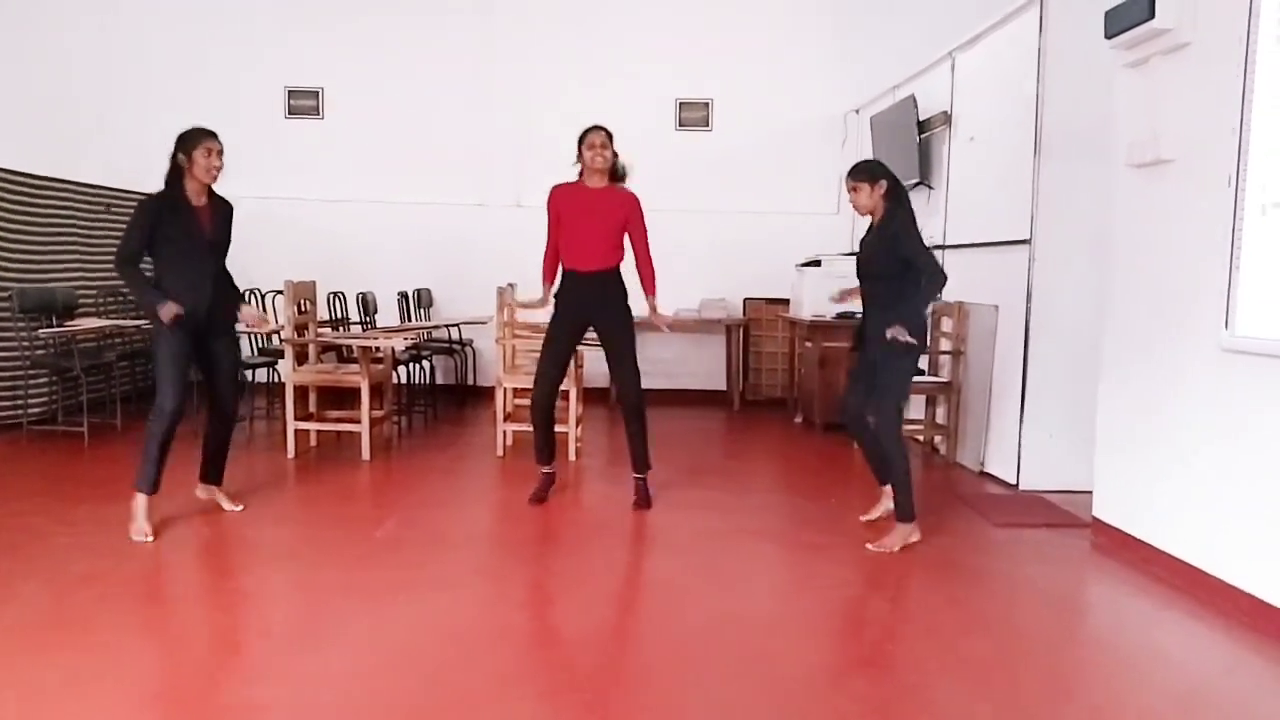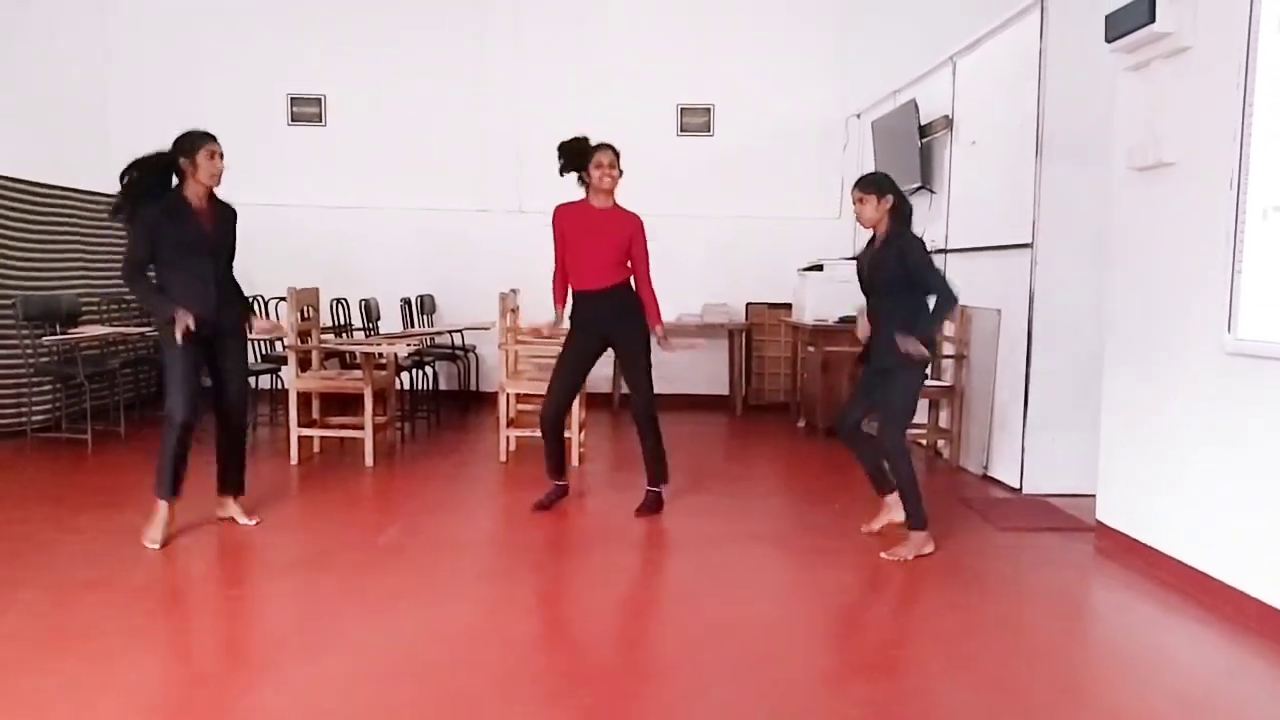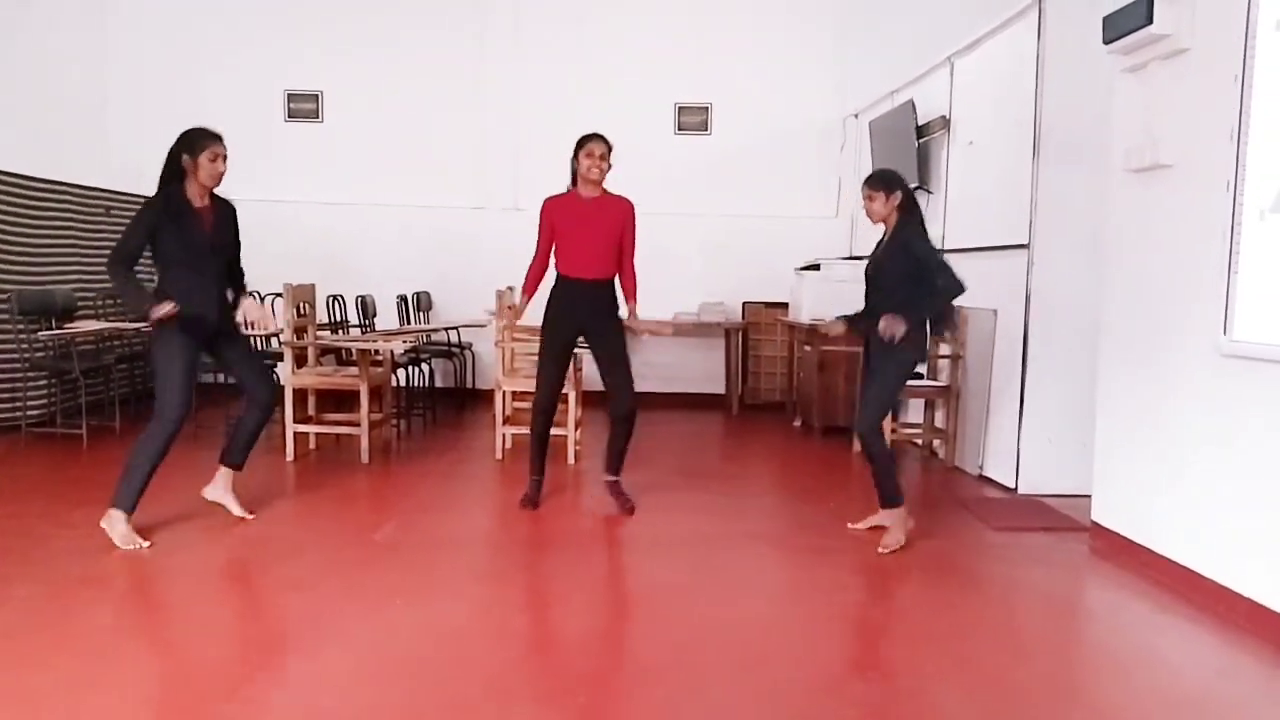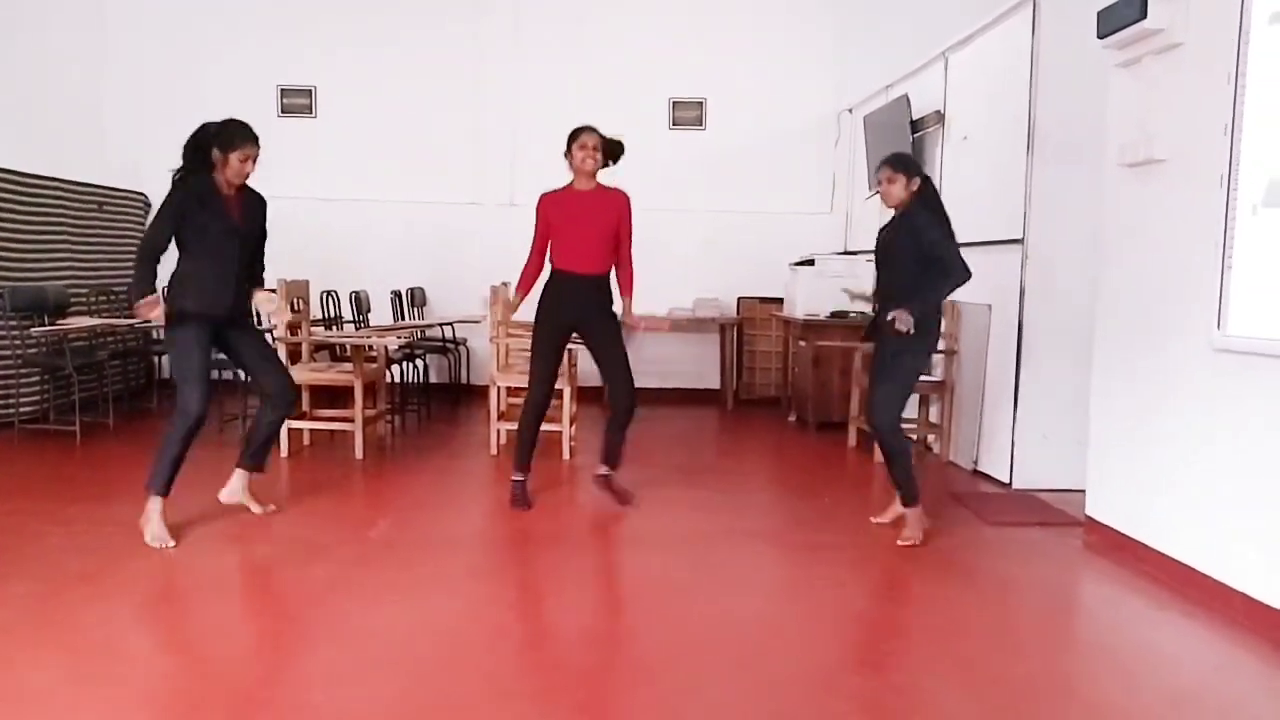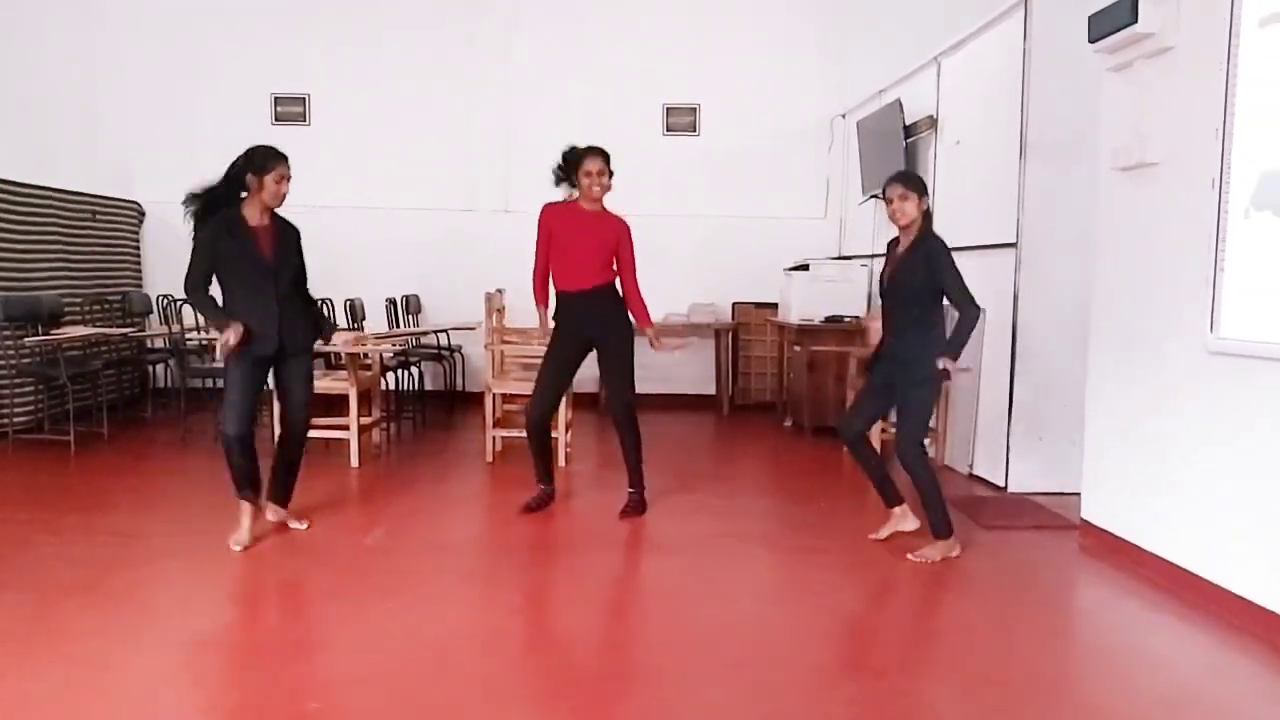
dt=0.5s
person 1, frame 1
left shoulder: (223, 210)
right shoulder: (158, 206)
right elbow: (125, 261)
left wrist: (238, 305)
right wrist: (156, 302)
left hip: (217, 320)
right hip: (175, 321)
left knee: (226, 406)
right knee: (170, 403)
left ankle: (210, 484)
right ankle: (142, 503)
person 1, frame 2
left shoulder: (225, 213)
right shoulder: (158, 210)
right elbow: (133, 272)
left wrist: (249, 316)
right wrist: (171, 309)
left hip: (227, 326)
right hip: (184, 326)
left knee: (235, 412)
right knee: (182, 413)
left ankle: (228, 497)
right ankle: (163, 509)
person 1, frame 3
left shoulder: (225, 212)
right shoulder: (160, 209)
right elbow: (119, 263)
left wrist: (242, 298)
right wrist: (147, 304)
left hip: (220, 322)
right hip: (175, 325)
left knee: (263, 392)
right knee: (171, 416)
left ankle: (222, 482)
right ankle: (118, 514)
person 1, frame 4
left shoulder: (254, 204)
right shoulder: (187, 198)
right elbow: (149, 251)
left wrist: (258, 292)
right wrist: (144, 295)
left hip: (236, 317)
right hip: (191, 314)
left knee: (282, 391)
right knee: (193, 406)
left ankle: (239, 483)
right ankle: (154, 505)
person 1, frame 5
left shoulder: (288, 233)
right shoulder: (217, 229)
right elbow: (195, 287)
left wrist: (329, 331)
right wrist: (224, 323)
left hip: (294, 342)
right hip: (248, 345)
left knee: (296, 428)
right knee: (235, 427)
left ankle: (278, 504)
right ankle: (247, 507)
person 2, frame 1
left shoulder: (898, 226)
right shoulder: (876, 229)
left elbow: (935, 276)
left wrist: (906, 322)
right wrist: (861, 292)
left hip: (897, 341)
right hip: (874, 338)
left knee: (885, 424)
right knee: (854, 412)
left ankle: (907, 524)
right ankle: (889, 491)
person 2, frame 2
left shoulder: (906, 243)
right shoulder: (871, 248)
left elbow: (945, 295)
left wrist: (922, 336)
right wrist: (867, 317)
left hip: (905, 357)
right hip: (880, 353)
left knee: (890, 438)
right knee: (849, 423)
left ankle: (920, 534)
right ankle: (891, 500)
person 2, frame 3
left shoulder: (911, 239)
right shoulder: (885, 243)
left elbow: (952, 287)
left wrist: (907, 320)
right wrist: (847, 323)
left hip: (900, 348)
right hip: (878, 345)
left knee: (867, 423)
right knee: (867, 426)
left ankle: (897, 511)
right ankle: (888, 509)
person 2, frame 4
left shoulder: (922, 222)
right shoulder: (891, 228)
left elbow: (959, 271)
left wrist: (915, 310)
right wrist: (875, 298)
left hip: (913, 334)
right hip: (890, 333)
left knee: (883, 416)
right knee: (879, 418)
left ankle: (913, 509)
right ankle: (907, 503)
person 2, frame 5
left shoulder: (932, 250)
right shoulder: (893, 249)
left elbow: (968, 308)
left wrist: (949, 355)
right wrist: (879, 325)
left hip: (921, 364)
right hip: (890, 358)
left knee: (908, 447)
right knee: (851, 429)
left ankle: (945, 539)
right ankle: (898, 511)
person 3, frame 1
left shoulder: (626, 201)
right shoulder: (560, 195)
left elbow: (642, 254)
right elbow: (553, 249)
left wrist: (651, 305)
right wrist: (546, 291)
left hip: (609, 295)
right hip: (570, 296)
left knee: (630, 392)
right knee: (542, 393)
left ankle: (640, 478)
right ankle: (546, 471)
person 3, frame 2
left shoulder: (631, 222)
right shoulder: (564, 215)
left elbow: (642, 277)
right elbow: (561, 271)
left wrist: (657, 326)
right wrist: (558, 314)
left hip: (625, 313)
right hip: (584, 316)
left knee: (642, 407)
right knee: (552, 410)
left ankle: (654, 488)
right ankle: (558, 483)
person 3, frame 3
left shoulder: (622, 208)
right shoulder: (553, 206)
left elbow: (626, 264)
right elbow: (541, 258)
left wrist: (631, 308)
right wrist: (523, 301)
left hip: (604, 305)
right hip: (564, 302)
left knee: (624, 401)
right knee: (546, 398)
left ankle: (613, 479)
right ankle: (535, 480)
person 3, frame 4
left shoulder: (618, 201)
right shoulder: (550, 201)
left elbow: (624, 260)
right elbow: (537, 255)
left wrist: (630, 304)
right wrist: (517, 298)
left hip: (598, 300)
right hip: (558, 298)
left knee: (623, 395)
right knee: (539, 394)
left ankle: (605, 470)
right ankle: (519, 478)
person 3, frame 5
left shoulder: (618, 226)
right shoulder: (552, 215)
left elbow: (629, 282)
right elbow: (541, 270)
left wrist: (648, 329)
right wrist: (543, 317)
left hip: (609, 315)
right hip: (569, 319)
left knee: (621, 408)
right knee: (537, 412)
left ankle: (636, 491)
right ankle: (545, 486)
